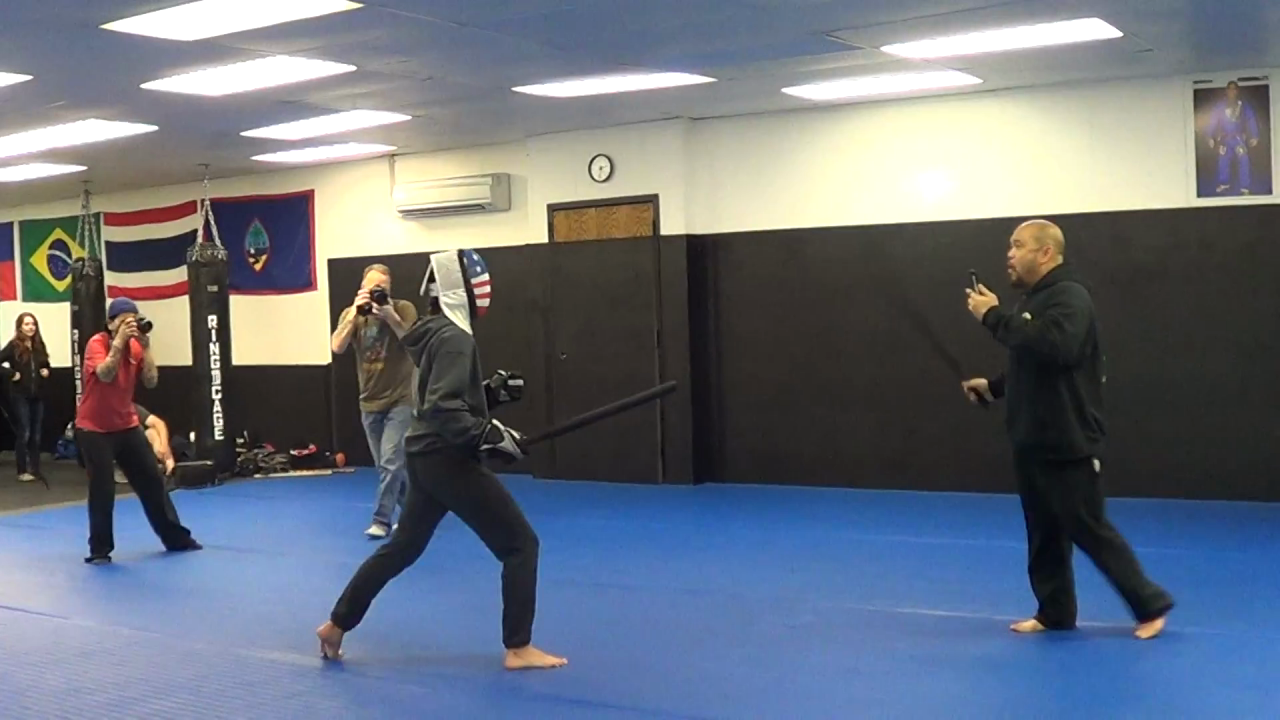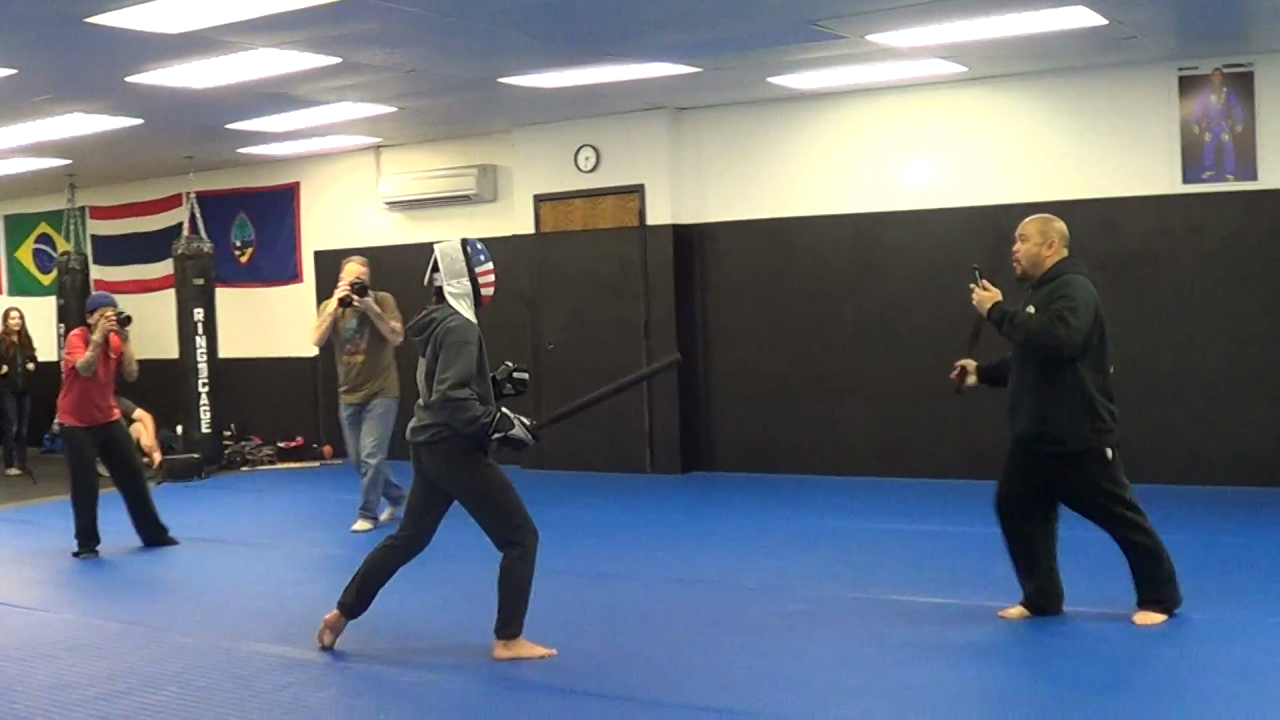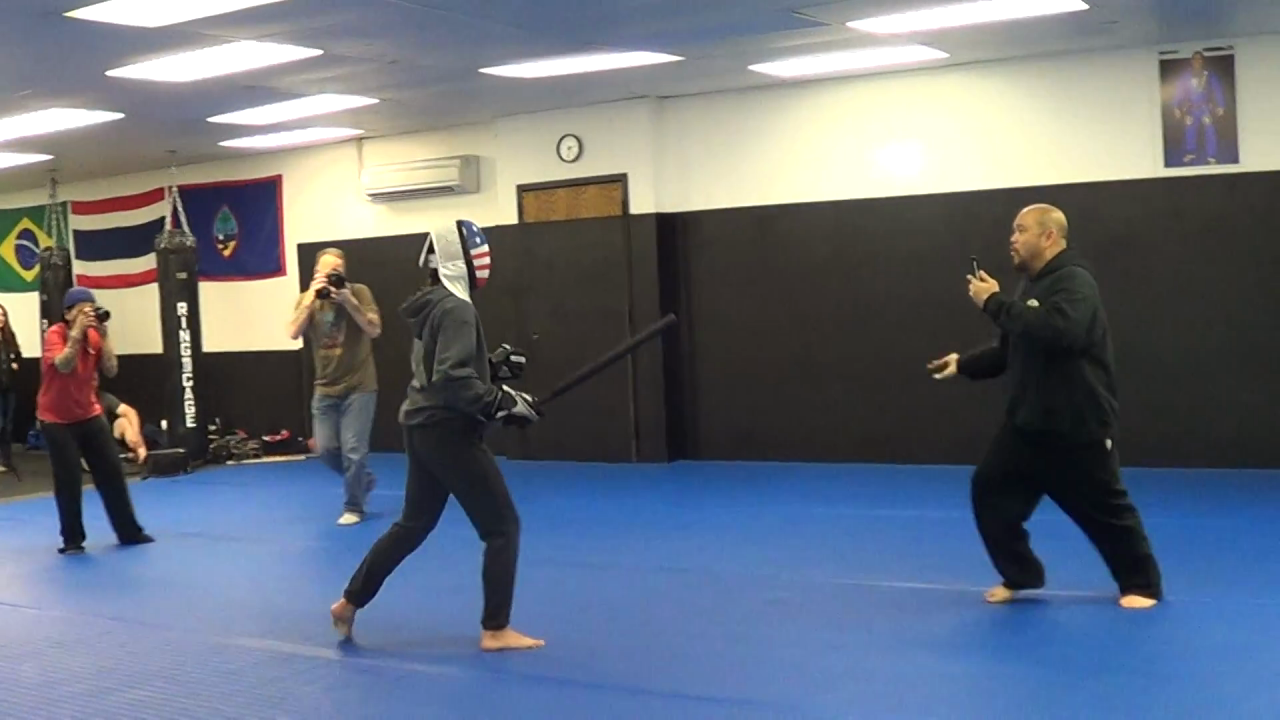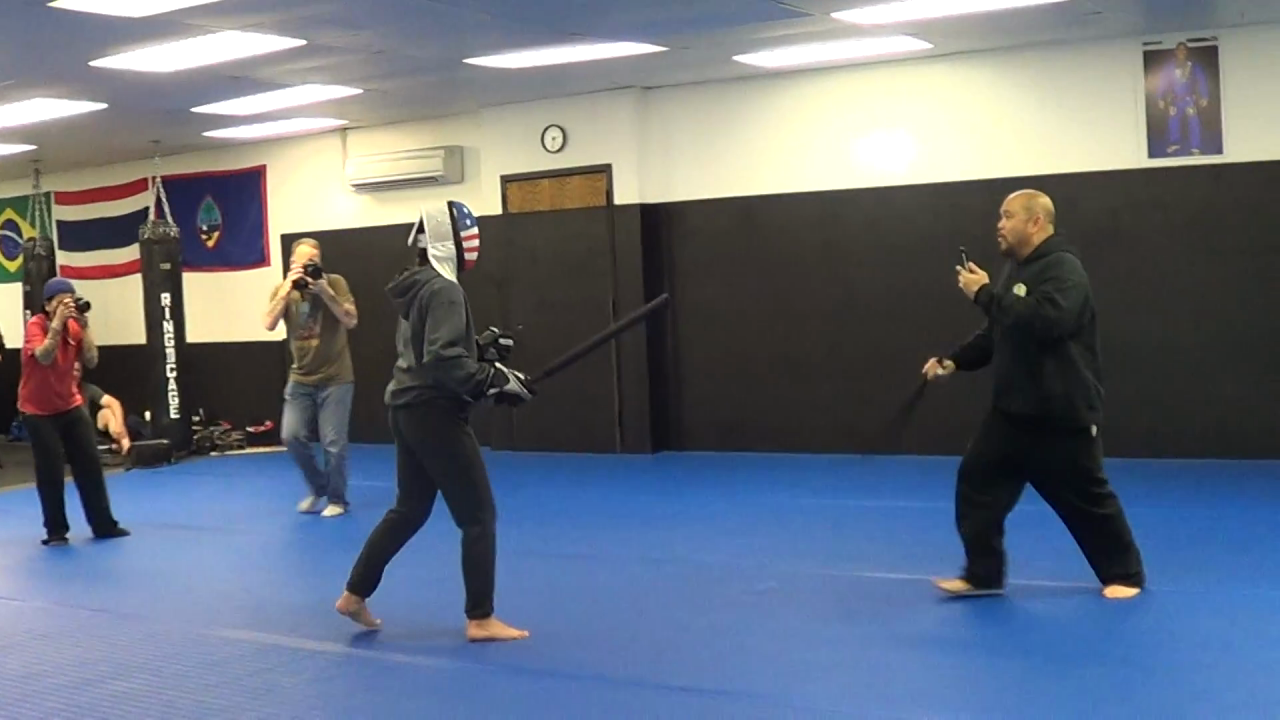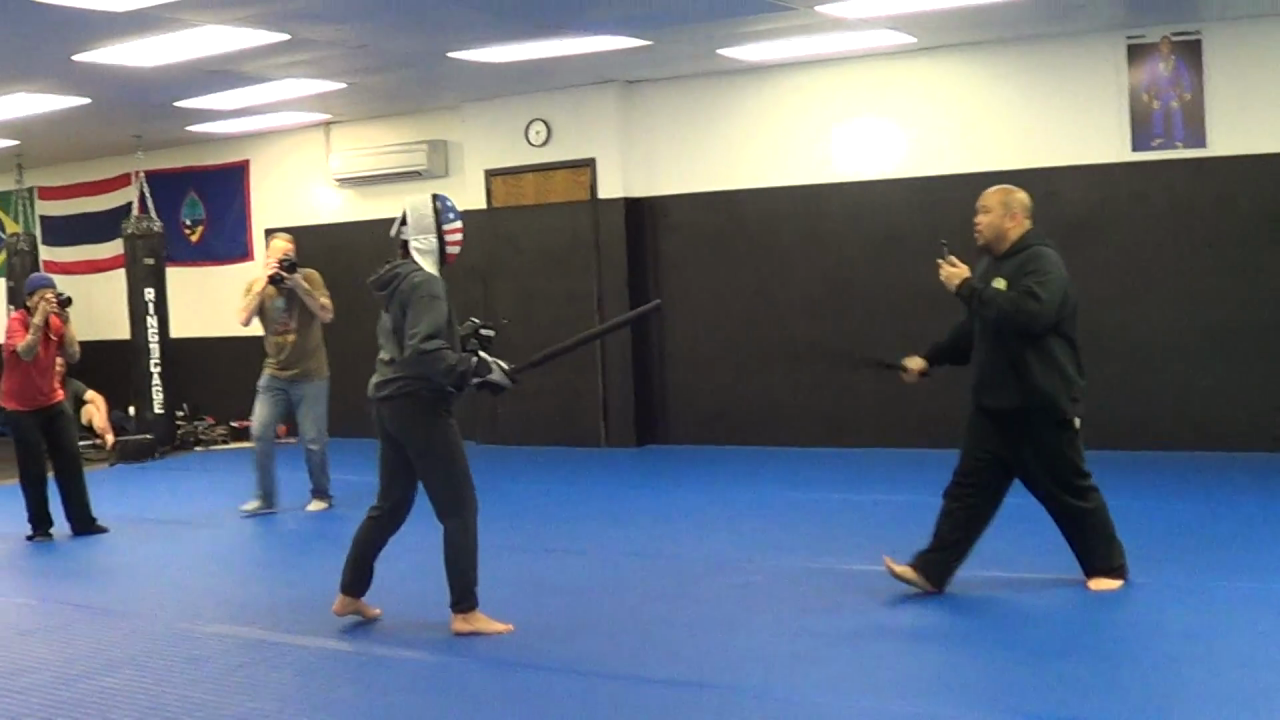
dt=0.1s
person 1, frame 1
left shoulder: (434, 334)
right shoulder: (454, 338)
right elbow: (442, 409)
left wrist: (489, 393)
right wrist: (490, 435)
left hip: (426, 458)
right hip: (450, 461)
left knee: (401, 546)
right knee: (520, 544)
left ankle: (336, 624)
right ankle: (519, 647)
person 1, frame 2
left shoulder: (438, 325)
right shoulder: (460, 328)
right elbow: (450, 400)
left wrist: (497, 385)
right wrist: (499, 423)
left hip: (430, 447)
right hip: (457, 450)
left knee: (408, 536)
right knee: (520, 536)
left ankle: (341, 614)
right ankle: (509, 640)
person 1, frame 3
left shoulder: (431, 308)
right shoulder: (456, 309)
right elbow: (452, 380)
left wrist: (493, 370)
right wrist: (502, 401)
left hip: (422, 431)
right hip: (449, 433)
left knee: (412, 525)
right knee: (503, 528)
left ankle: (349, 602)
right ankle: (496, 630)
person 1, frame 4
left shoulder: (416, 289)
right shoulder: (443, 291)
right elbow: (442, 359)
left wrist: (481, 352)
right wrist: (494, 378)
left hip: (408, 411)
right hip: (435, 413)
left knee: (408, 510)
right knee: (477, 515)
left ankle: (355, 595)
right ankle: (480, 619)
person 1, frame 5
left shoulder: (399, 282)
right shoulder: (424, 283)
right elbow: (423, 351)
left wrist: (464, 345)
right wrist: (477, 368)
left hip: (391, 404)
right hip: (418, 406)
left knee: (390, 504)
right knee: (459, 508)
left ankle: (349, 595)
right ankle: (465, 613)
person 2, frame 1
left shoulder: (1067, 297)
right shoulder: (1037, 298)
left elbow: (1052, 350)
left wrist: (995, 316)
right wrist: (994, 388)
left hip: (1068, 440)
right hip: (1034, 440)
left knee: (1088, 525)
right knee: (1043, 528)
left ankle: (1150, 604)
right ankle: (1055, 612)
person 2, frame 2
left shoulder: (1075, 290)
right shoulder: (1038, 292)
left elbow: (1057, 341)
left wrist: (999, 311)
right wrist: (984, 372)
left hip: (1079, 434)
right hip: (1035, 434)
left knee: (1117, 514)
right knee: (1015, 508)
left ankle: (1160, 599)
right ankle: (1041, 597)
person 2, frame 3
left shoulder: (1075, 283)
right shoulder: (1034, 284)
left elbow: (1056, 333)
right elbow: (1013, 350)
left wrist: (995, 302)
right wrist: (963, 364)
left hip: (1077, 426)
right hip: (1029, 422)
left knee: (1105, 505)
right knee: (989, 488)
left ankle: (1142, 584)
right ankle: (1021, 574)
person 2, frame 4
left shoulder: (1063, 267)
right shoulder: (1017, 270)
left elbow: (1045, 321)
right elbow: (997, 336)
left wrist: (985, 293)
right wrist: (954, 361)
left hip: (1063, 412)
right hip: (1013, 408)
left knee: (1085, 496)
right knee: (976, 479)
left ankle: (1124, 575)
right ankle: (982, 573)
person 2, frame 5
left shoulder: (1042, 262)
right shoulder: (993, 265)
left elbow: (1028, 315)
right elbow: (973, 332)
left wrist: (967, 287)
right wrist: (928, 361)
left hip: (1045, 407)
right hip: (994, 405)
left knee: (1069, 489)
right knee: (968, 485)
left ankle: (1108, 567)
right ankle: (930, 569)
person 3, frame 1
left shoulder: (403, 309)
right shoulder: (351, 314)
right elbow: (337, 348)
left wrist: (391, 317)
right wrist: (354, 311)
left hip: (401, 400)
right hip: (370, 402)
left knee: (391, 461)
right knee: (385, 464)
left ankle: (381, 520)
person 3, frame 2
left shoulder: (383, 301)
right shoulder: (330, 307)
left elbow: (397, 338)
right elbow: (317, 340)
left wrist: (371, 309)
right wrist: (334, 305)
left hip: (381, 393)
right hip: (349, 395)
left knee: (372, 456)
right knee: (360, 459)
left ankle: (368, 514)
right ankle: (396, 498)
person 3, frame 3
left shoulder: (359, 293)
right shoulder: (307, 299)
left elbow: (374, 330)
right elbow: (294, 333)
left wrist: (348, 300)
right wrist: (311, 297)
left hip: (359, 386)
right hip: (326, 388)
left knee: (353, 449)
right knee: (326, 449)
left ankle: (354, 507)
right ankle: (363, 481)
person 3, frame 4
left shoulder: (335, 283)
right shoulder: (283, 290)
left elbow: (351, 321)
right elbow: (269, 324)
left wrist: (324, 291)
right wrist: (287, 287)
left hip: (335, 378)
right hip: (300, 378)
left knee: (333, 442)
right knee: (291, 436)
left ankle: (337, 499)
right ankle: (319, 487)
person 3, frame 5
left shoulder: (309, 278)
right shoulder: (257, 285)
left elbow: (327, 315)
right elbow: (244, 320)
left wrist: (300, 285)
right wrist: (263, 283)
left hip: (310, 373)
right hip: (274, 373)
left knee: (313, 439)
right knee: (260, 432)
left ankle: (321, 494)
right ankle: (265, 497)
person 4, frame 1
left shoulder: (135, 346)
right shoulder: (97, 343)
left elbow: (151, 381)
right elbow: (105, 374)
left wrist: (145, 346)
right wrist: (119, 341)
left hip: (126, 426)
right hip: (94, 429)
left knee: (152, 480)
right knee: (102, 488)
left ankle: (176, 537)
right ankle: (100, 549)
person 4, frame 2
left shoulder: (115, 339)
right shoulder: (76, 337)
left elbow: (131, 375)
right elbow: (84, 369)
left wrist: (125, 341)
right wrist: (99, 336)
left hip: (109, 419)
right hip: (76, 423)
left knee: (133, 473)
right knee: (85, 482)
left ankle: (153, 533)
right ankle: (87, 543)
person 4, frame 3
left shoulder: (94, 335)
right shoulder: (55, 334)
left elbow: (111, 370)
right elbow: (63, 366)
left wrist: (104, 336)
right wrist: (77, 332)
left hip: (89, 415)
right hip: (57, 420)
left knee: (111, 469)
right knee: (68, 479)
left ankle: (129, 531)
right ankle: (72, 539)
person 4, frame 4
left shoulder: (74, 325)
right shoulder: (36, 325)
left elbow: (91, 361)
right elbow: (44, 357)
left wrist: (83, 327)
right wrist: (58, 323)
left hip: (71, 407)
right hip: (38, 411)
left knee: (89, 462)
right knee: (50, 471)
left ankle: (104, 525)
right ankle: (56, 531)
person 4, frame 5
left shoulder: (55, 321)
left elbow: (73, 357)
right elbow: (26, 353)
left wrist: (65, 322)
right wrist: (39, 319)
left hip: (52, 402)
left knee: (70, 458)
right knee: (33, 467)
left ankle: (82, 521)
right ankle: (40, 527)
